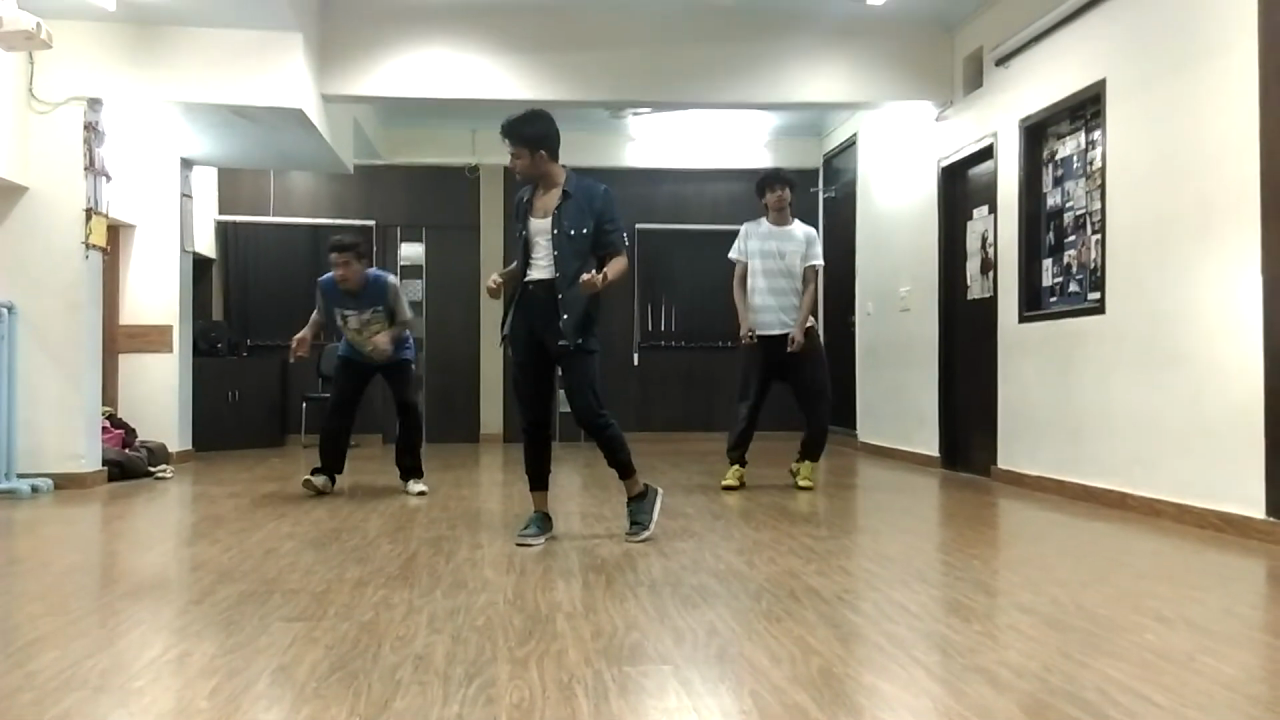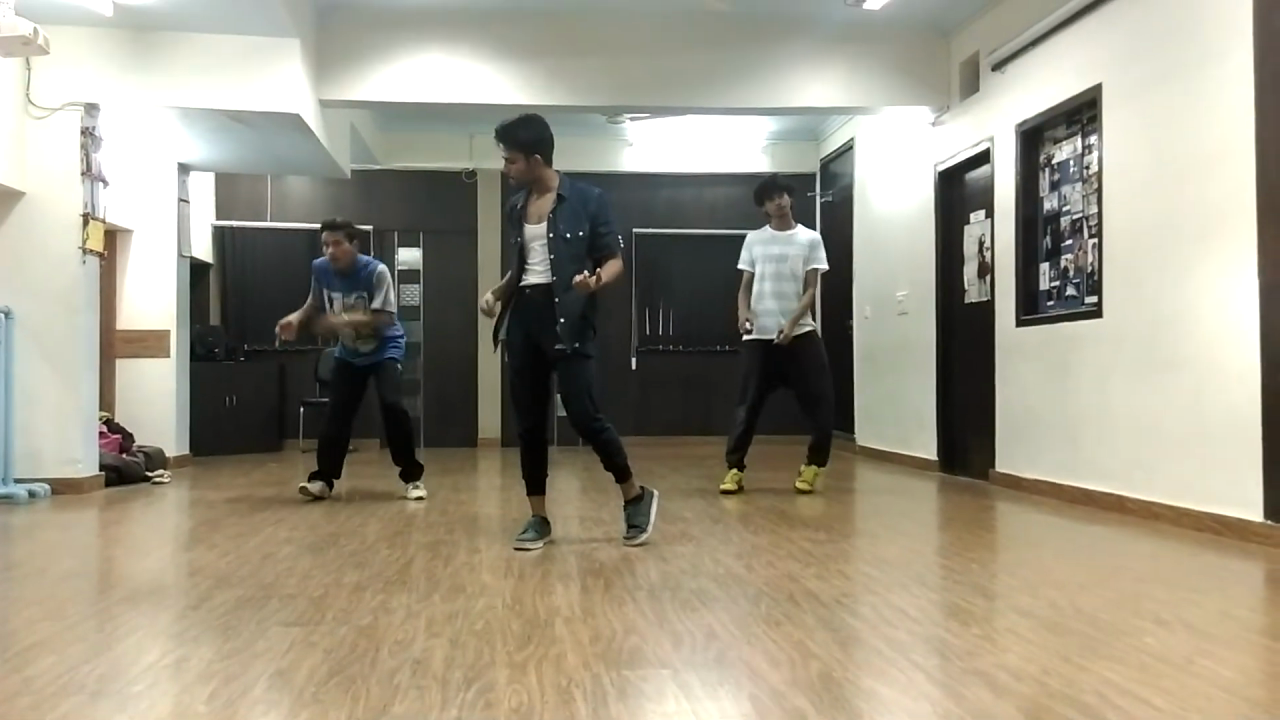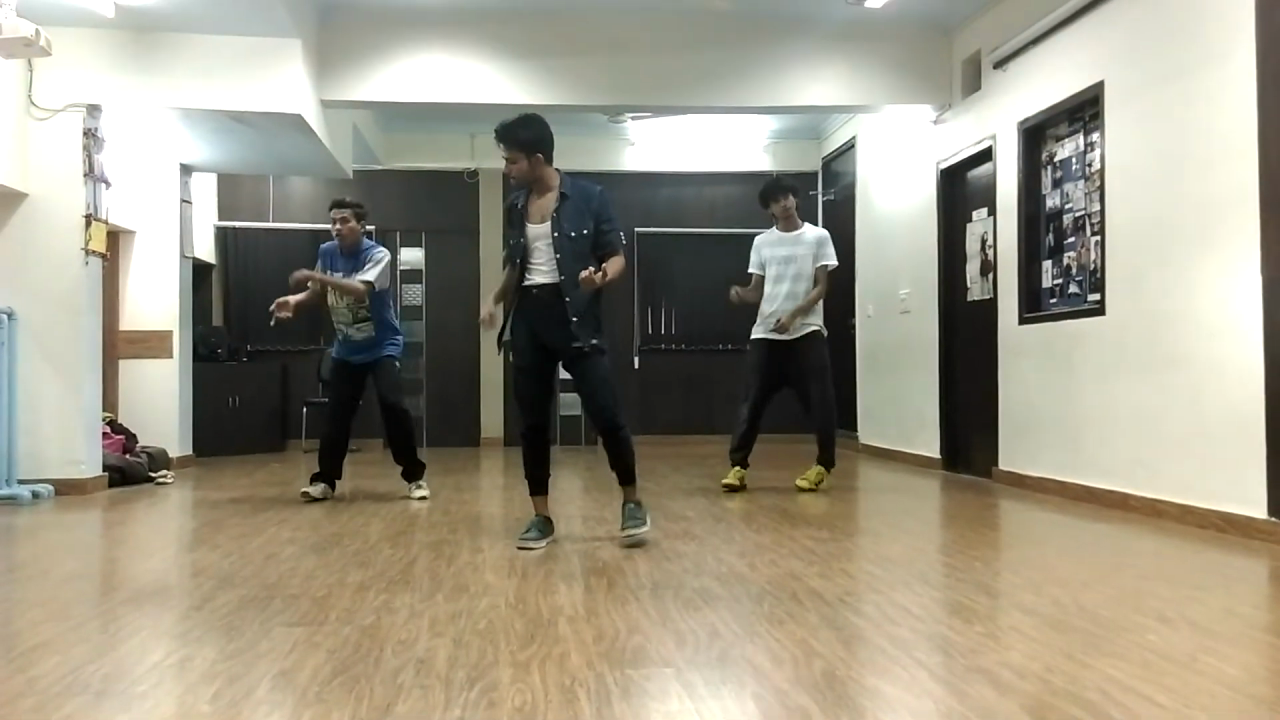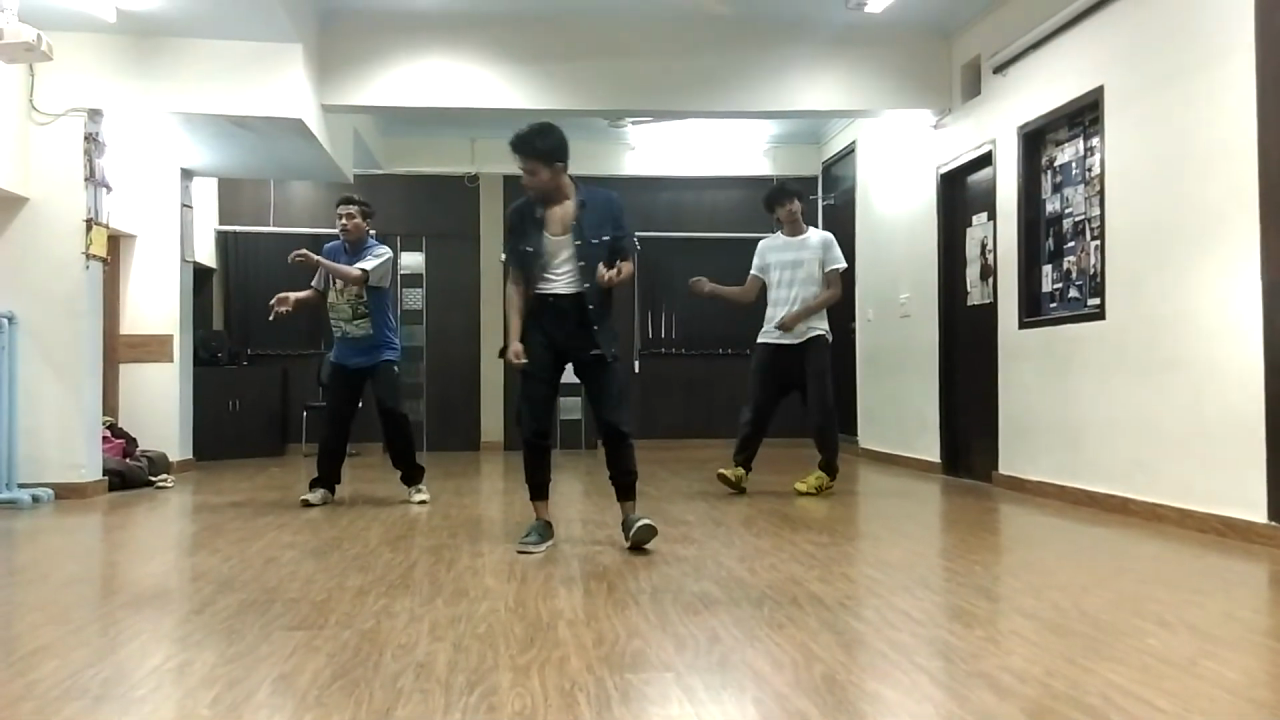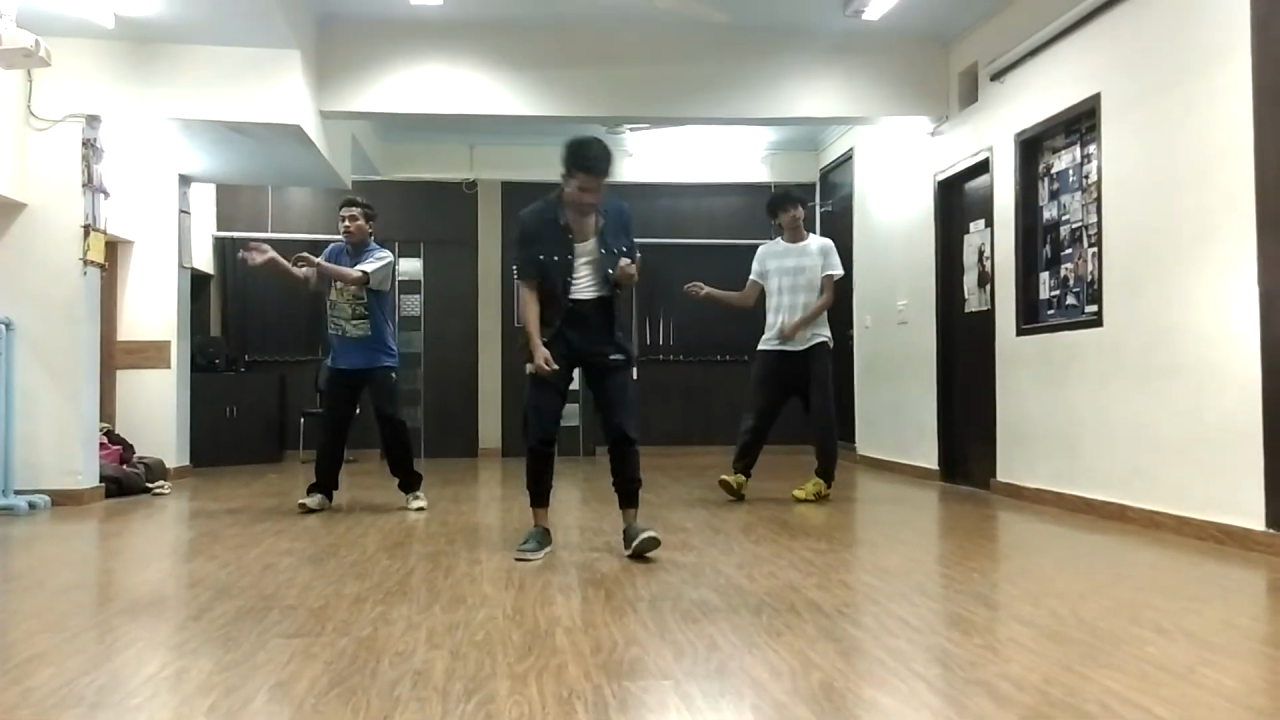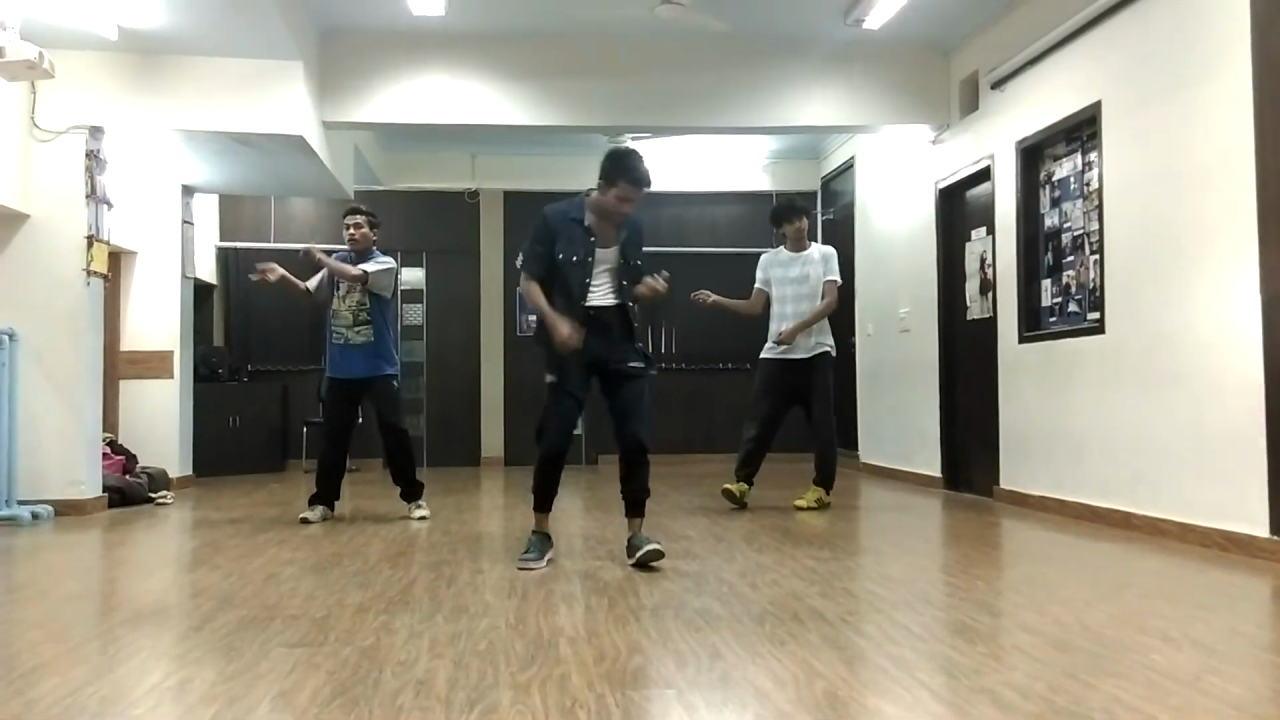
dt=0.2s
person 1, frame 1
left shoulder: (592, 195)
right shoulder: (523, 200)
left elbow: (619, 257)
left wrist: (601, 278)
right wrist: (503, 278)
left hip: (571, 314)
right hip: (527, 313)
left knee: (587, 410)
right knee: (533, 417)
left ankle: (640, 493)
right ankle: (541, 514)
person 1, frame 2
left shoulder: (587, 199)
right shoulder: (517, 206)
left elbow: (614, 260)
left wrist: (595, 281)
right wrist: (496, 294)
left hip: (568, 318)
right hip: (524, 318)
left knee: (584, 415)
right knee: (530, 422)
left ankle: (636, 496)
right ankle: (538, 518)
person 1, frame 3
left shoulder: (589, 198)
right shoulder: (514, 205)
left elbow: (617, 256)
left wrist: (600, 277)
right wrist: (495, 299)
left hip: (575, 315)
right hip: (529, 316)
left knee: (604, 411)
right knee: (533, 421)
left ankle: (632, 500)
right ankle: (541, 517)
person 1, frame 4
left shoulder: (605, 205)
right shoulder: (519, 214)
left elbow: (629, 261)
right elbow: (516, 279)
left wrist: (615, 276)
right wrist: (513, 336)
left hip: (590, 321)
right hip: (541, 324)
left knee: (613, 422)
right knee: (534, 426)
left ankle: (629, 516)
right ankle: (541, 521)
person 1, frame 5
left shoulder: (618, 215)
right shoulder: (535, 220)
right elbow: (527, 289)
left wrist: (627, 275)
right wrist: (536, 346)
left hip: (602, 327)
right hip: (557, 329)
left knee: (621, 429)
right knee: (540, 432)
left ankle: (631, 524)
right ankle: (540, 528)
person 1, frame 6
left shoulder: (632, 230)
right shoulder: (557, 219)
right elbow: (529, 280)
left wrist: (648, 290)
right wrist: (553, 321)
left hip: (619, 334)
right hip: (573, 334)
left knee: (635, 438)
right knee: (554, 437)
left ankle: (636, 534)
right ankle: (541, 534)
person 2, frame 1
left shoulder: (807, 234)
right shoulder: (748, 232)
left elbow: (811, 286)
right elbow: (739, 281)
left wrist: (800, 328)
right wrist: (743, 319)
left hip: (798, 330)
right hip: (760, 331)
left knee: (818, 397)
right knee: (750, 400)
left ankle: (805, 461)
right ankle: (736, 465)
person 2, frame 2
left shoulder: (810, 238)
right shoulder: (753, 240)
left elbow: (811, 289)
right elbow: (746, 287)
left wrist: (792, 323)
right wrist: (742, 311)
left hip: (801, 333)
right hip: (758, 335)
left knee: (820, 401)
right knee: (748, 404)
left ankle: (813, 465)
right ankle: (735, 469)
person 2, frame 3
left shoulder: (818, 237)
right shoulder: (761, 242)
left elbow: (821, 287)
right elbow: (757, 291)
left wrist: (792, 315)
right wrist: (740, 292)
left hip: (806, 332)
right hip: (765, 334)
left knee: (820, 400)
right knee: (752, 402)
left ankle: (824, 464)
right ankle: (738, 467)
person 2, frame 4
left shoulder: (824, 240)
right shoulder: (766, 247)
left elbow: (835, 290)
right elbow: (748, 293)
left wrist: (799, 315)
right wrist: (712, 288)
left hip: (812, 337)
right hip: (772, 339)
left knee: (821, 406)
right knee: (756, 406)
left ankle: (827, 471)
right ankle: (740, 468)
person 2, frame 5
left shoulder: (823, 246)
right shoulder: (766, 252)
left elbow: (827, 297)
right elbow: (748, 298)
left wrist: (797, 325)
right wrist: (709, 293)
left hip: (813, 344)
right hip: (773, 345)
left knee: (822, 414)
right knee: (757, 412)
left ankle: (823, 479)
right ankle: (740, 474)
person 2, frame 6
left shoulder: (825, 254)
right shoulder: (769, 260)
left elbow: (830, 302)
right elbow: (755, 306)
left wrist: (796, 329)
right wrist: (717, 301)
left hip: (816, 353)
right hip: (776, 354)
left knee: (822, 423)
right knee: (759, 420)
left ankle: (822, 487)
right ankle: (742, 483)
person 3, frame 1
left shoulder: (386, 284)
right shoulder: (326, 286)
left elbow: (405, 321)
right elbow: (321, 316)
left wrist: (388, 336)
right wrist: (307, 333)
left hip: (395, 352)
right hip: (354, 353)
left knee: (407, 406)
right knee: (338, 408)
left ankle: (412, 474)
right ankle: (326, 473)
person 3, frame 2
left shoulder: (377, 271)
right shoulder: (320, 269)
left elbow: (385, 317)
right elbow: (317, 305)
left wrist: (345, 320)
right wrist: (296, 318)
left hip: (385, 349)
right hip: (349, 353)
left knee: (392, 406)
right knee: (337, 413)
left ankle: (412, 477)
right ankle: (323, 479)
person 3, frame 3
left shoulder: (379, 255)
right shoulder: (326, 252)
left elbow: (361, 289)
right elbow: (317, 291)
left wrist: (318, 276)
right wrist: (294, 299)
left hip: (382, 347)
right hip: (345, 350)
left knee: (392, 405)
right knee: (337, 413)
left ankle: (414, 476)
right ankle: (325, 480)
person 3, frame 4
left shoulder: (381, 254)
right shoulder: (331, 250)
left elbow: (356, 276)
right elbow: (319, 291)
left wrist: (317, 261)
right wrist: (293, 297)
left hip: (380, 352)
right hip: (343, 354)
left knee: (392, 412)
right knee: (335, 418)
left ankle: (414, 481)
right ankle: (324, 485)
person 3, frame 5
left shoulder: (382, 258)
right shoulder: (334, 252)
left elbow: (355, 278)
right elbow: (306, 278)
left wrist: (317, 262)
right wrist: (273, 258)
left hip: (378, 358)
right hip: (340, 359)
left knee: (390, 420)
right knee: (332, 424)
left ankle: (412, 488)
right ankle: (321, 491)
person 3, frame 6
left shoulder: (385, 265)
right shoulder: (336, 262)
left elbow: (354, 276)
right elbow: (311, 291)
left wrist: (320, 258)
right wrist: (282, 275)
left hip: (379, 367)
right hip: (340, 368)
left knee: (393, 429)
right knee: (333, 434)
left ankle: (414, 497)
right ankle: (323, 502)
